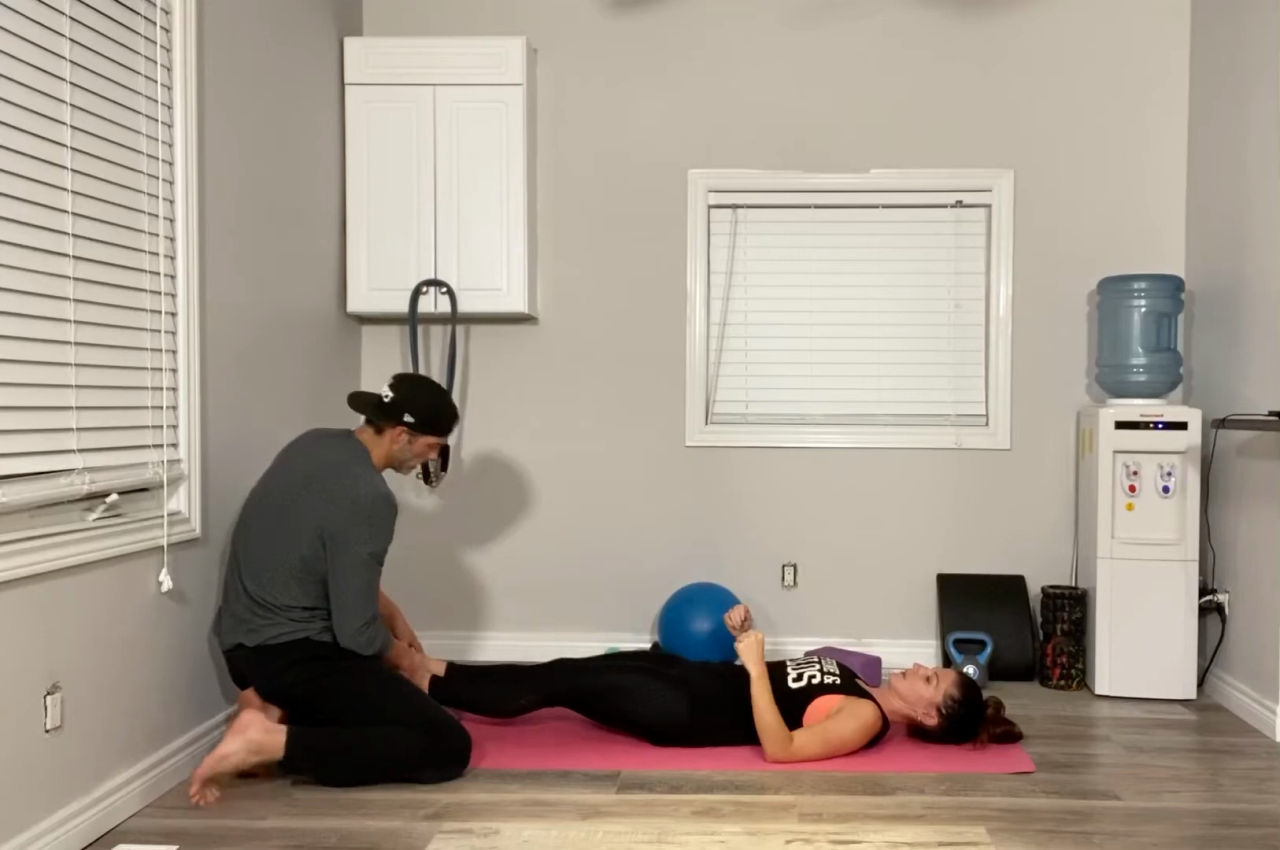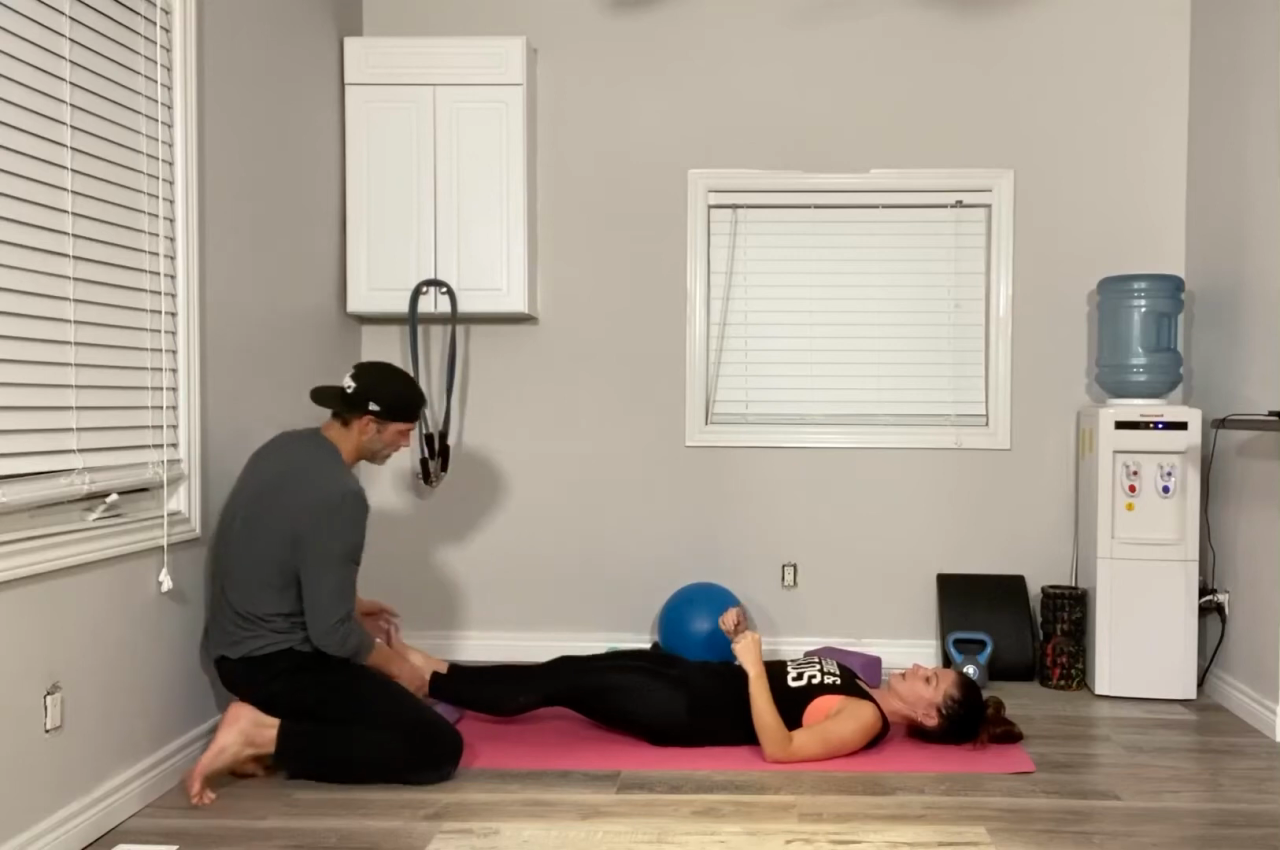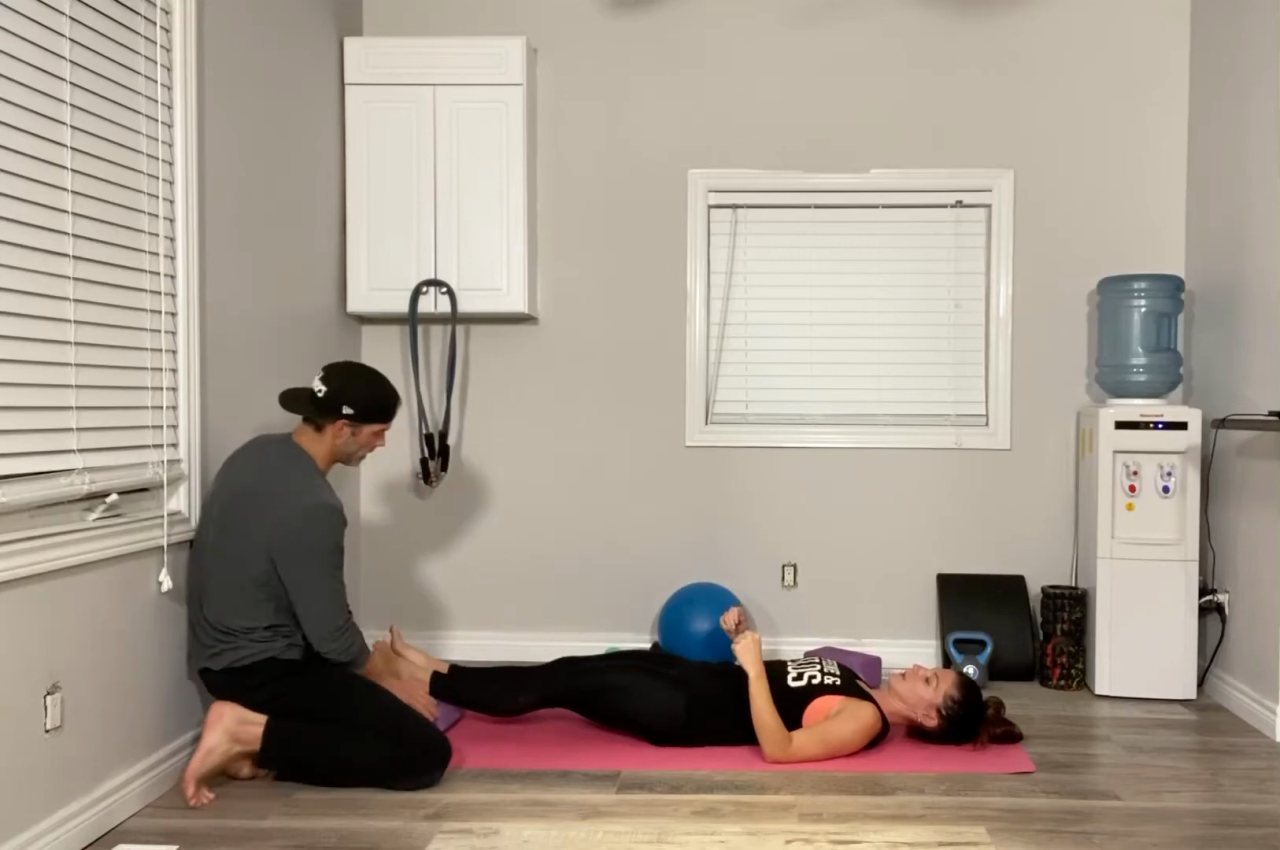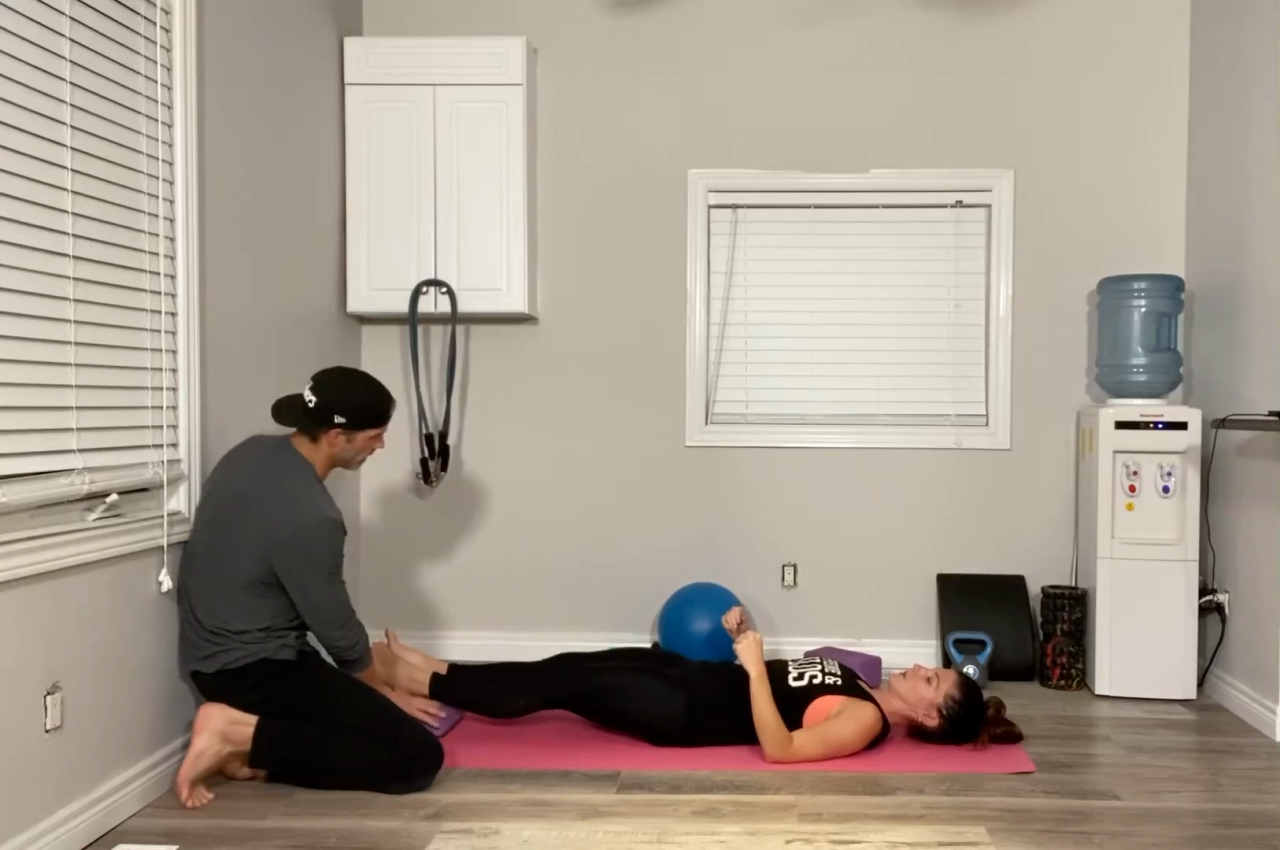
dt=0.2s
person 1, frame 1
left shoulder: (866, 719)
right shoulder: (861, 688)
left elbow: (780, 746)
left wrist: (754, 663)
right wrist: (747, 638)
left hip: (699, 714)
right hip: (707, 678)
left knee: (568, 686)
right knee: (568, 669)
left ankle: (430, 685)
right ankle: (439, 671)
person 1, frame 2
left shoulder: (866, 721)
right shoulder: (860, 688)
left elbow: (778, 746)
left wrist: (752, 665)
right wrist: (743, 638)
left hip: (699, 713)
right hip: (704, 677)
left knee: (568, 685)
right knee: (572, 668)
left ankle: (429, 683)
right ankle: (439, 670)
person 1, frame 3
left shoulder: (866, 721)
right shoulder: (860, 689)
left elbow: (778, 747)
left wrist: (751, 664)
right wrist: (745, 638)
left hip: (699, 714)
right hip: (703, 678)
left knee: (568, 686)
right knee: (571, 669)
left ankle: (425, 685)
right ankle: (438, 670)
person 1, frame 4
left shoulder: (866, 721)
right shoulder: (859, 690)
left elbow: (778, 746)
left wrist: (752, 665)
right wrist: (745, 638)
left hip: (699, 713)
right hip: (703, 677)
left knee: (566, 686)
right knee: (571, 666)
left ankle: (424, 684)
right ankle: (437, 670)
person 2, frame 1
left shoulder: (314, 445)
right shoulder: (368, 497)
right elbow: (356, 631)
left wrist: (394, 617)
right wrist: (403, 659)
left hip: (244, 641)
right hip: (290, 652)
right knee: (448, 748)
left ankle: (274, 710)
right ankle: (270, 741)
person 2, frame 2
left shoulder: (285, 447)
right shoulder: (338, 495)
right elbow: (332, 633)
left wrist: (351, 607)
right wrist: (393, 665)
left hip: (237, 649)
right hip: (277, 659)
left knee: (373, 706)
right knee: (438, 749)
left ankle: (266, 712)
right ankle: (263, 736)
person 2, frame 3
left shoulder: (259, 452)
right shoulder: (312, 508)
right elbow: (332, 639)
right wrist: (390, 681)
left hip: (224, 654)
right hip: (262, 666)
right knee: (426, 754)
left ankle: (252, 726)
right ankle: (250, 733)
person 2, frame 4
left shoulder: (254, 452)
right shoulder: (309, 519)
right elbow: (337, 630)
right wrist: (384, 690)
left hip: (219, 655)
right hip: (253, 668)
right knee: (417, 757)
left ankle: (248, 730)
right ankle: (240, 733)
